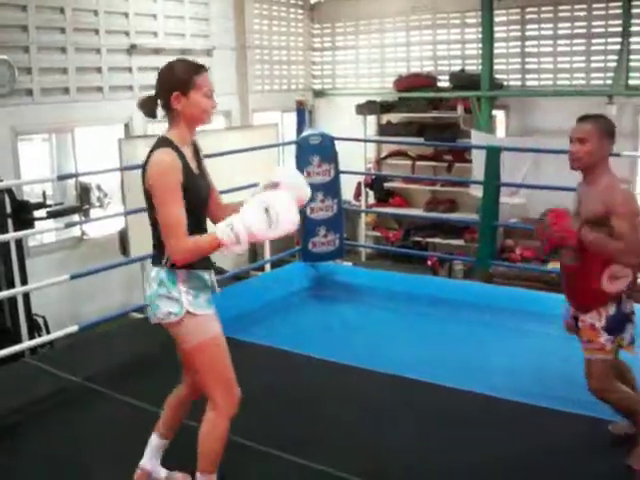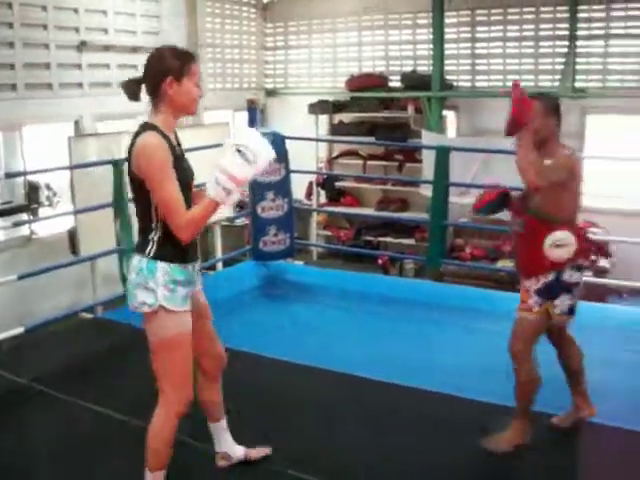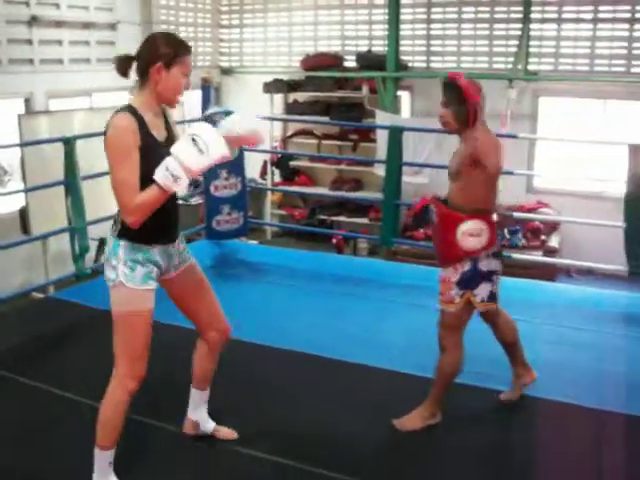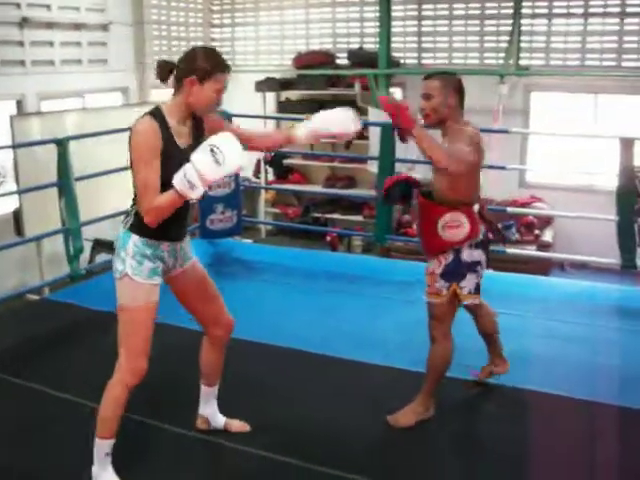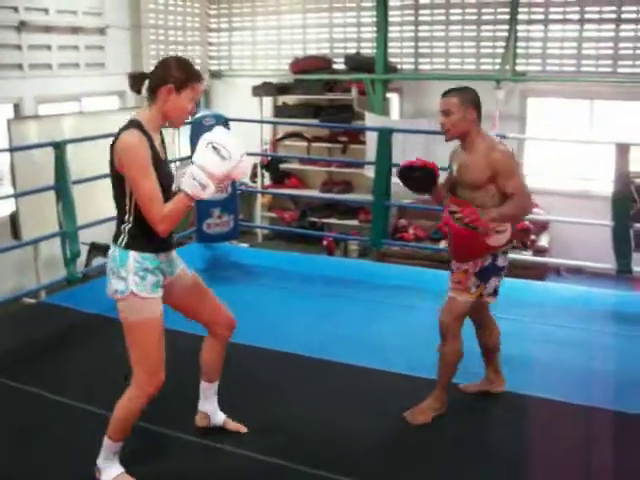
dt=0.3s
person 1, frame 1
left shoulder: (190, 149)
right shoulder: (164, 161)
left elbow: (215, 210)
right elbow: (179, 250)
left wrist: (264, 199)
right wrist: (243, 229)
left hip: (192, 284)
right hip: (179, 287)
left knee: (195, 384)
right knee: (225, 399)
person 1, frame 2
left shoulder: (168, 136)
right shoulder: (150, 144)
right elbow: (184, 227)
left wrist: (226, 180)
right wrist: (228, 182)
left hip: (183, 271)
right hip: (160, 276)
left knee: (212, 360)
right knee: (177, 397)
person 1, frame 3
left shoulder: (162, 116)
right shoulder: (124, 125)
left elbow: (167, 173)
right elbow: (132, 213)
left wrist: (222, 144)
right wrist: (182, 168)
left hip: (171, 248)
right hip: (133, 256)
left knee: (216, 330)
right knee: (130, 376)
left ankle: (197, 418)
person 1, frame 4
left shoulder: (203, 122)
right shoulder: (147, 129)
left elbow: (257, 139)
right elbow: (152, 212)
left wrist: (312, 128)
right wrist: (196, 174)
left hip: (176, 246)
right hip: (142, 250)
left knee: (220, 327)
right knee: (133, 368)
left ankle: (208, 414)
person 1, frame 5
left shoulder: (155, 135)
right shoulder: (131, 141)
right elbow: (160, 220)
left wrist: (206, 177)
right wrist: (201, 177)
left hip: (163, 258)
right hip: (135, 265)
left knee: (223, 323)
right knee: (149, 381)
left ankle: (207, 410)
person 2, frame 1
right shoulder: (585, 185)
left wrist: (579, 235)
right wrist: (557, 234)
left hip: (605, 300)
right hip: (581, 293)
left knee: (601, 383)
right knee: (606, 363)
person 2, frame 2
left shoulder: (565, 159)
right shoulder: (540, 159)
left elbow: (535, 181)
right elbow: (527, 206)
left wrist: (520, 134)
right wrist: (504, 199)
left hip: (554, 268)
right hip: (539, 266)
left knee: (520, 346)
right knee: (557, 335)
left ankle: (520, 424)
right ankle: (581, 404)
person 2, frame 3
left shoulder: (483, 143)
right shoulder: (467, 147)
left elbow: (494, 165)
left wrist: (471, 118)
right wrist: (438, 203)
left hip: (472, 254)
right hip: (464, 250)
left knee: (449, 334)
right knee: (491, 312)
left ankle: (431, 408)
right ankle: (522, 371)
person 2, frame 4
left shoulder: (465, 138)
right shoulder: (451, 138)
left elbow: (450, 167)
left wrist: (412, 127)
right wrist: (416, 186)
left hip: (456, 244)
right hip: (451, 241)
left knee: (439, 325)
right knee: (473, 303)
left ankle: (424, 402)
right ankle: (496, 360)
person 2, frame 5
left shoulder: (497, 155)
right shoulder: (458, 154)
left elbow: (524, 201)
left wrist: (487, 218)
right wrist: (430, 186)
left hip: (484, 251)
right hip: (467, 248)
left knee: (449, 323)
right knee: (478, 313)
left ankle: (438, 397)
right ankle: (493, 377)
